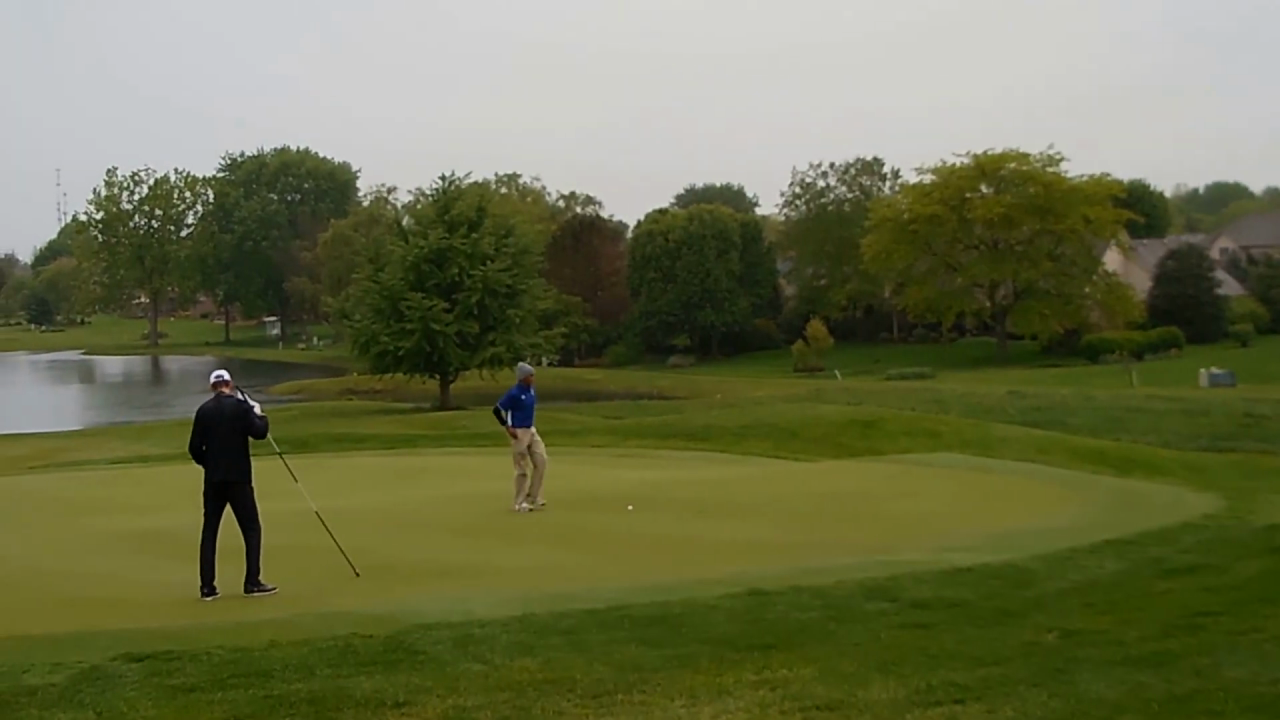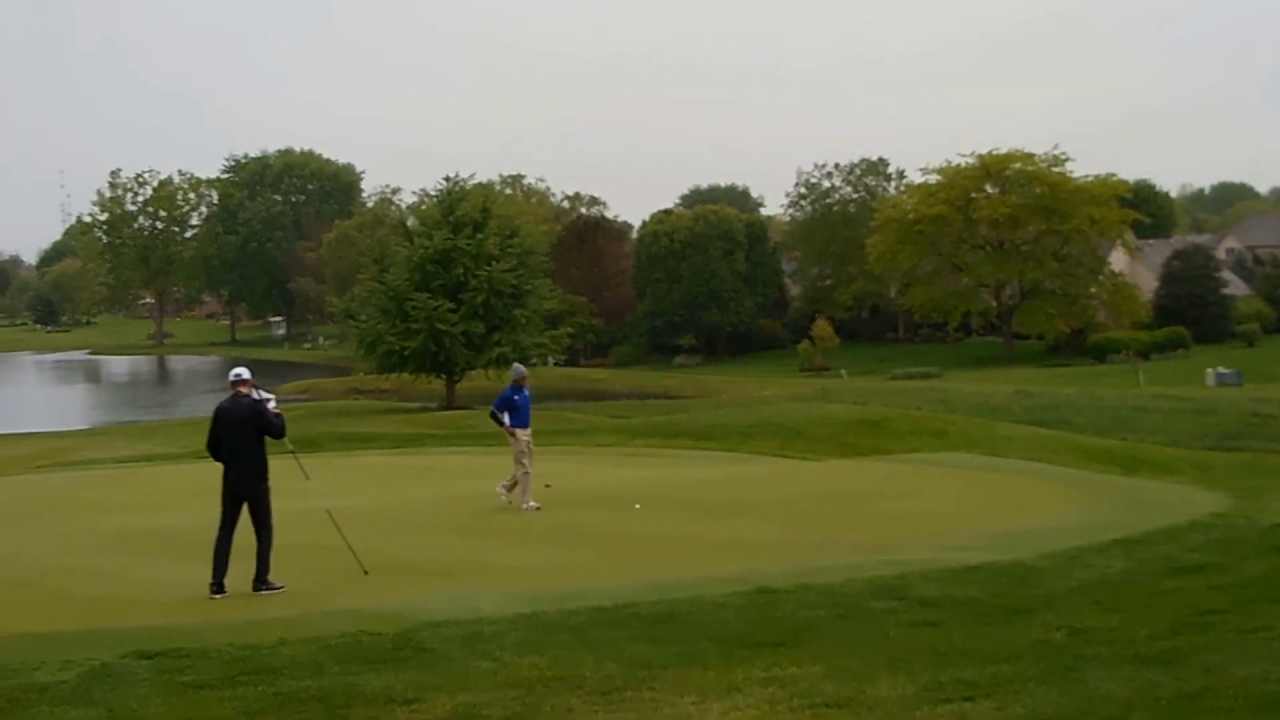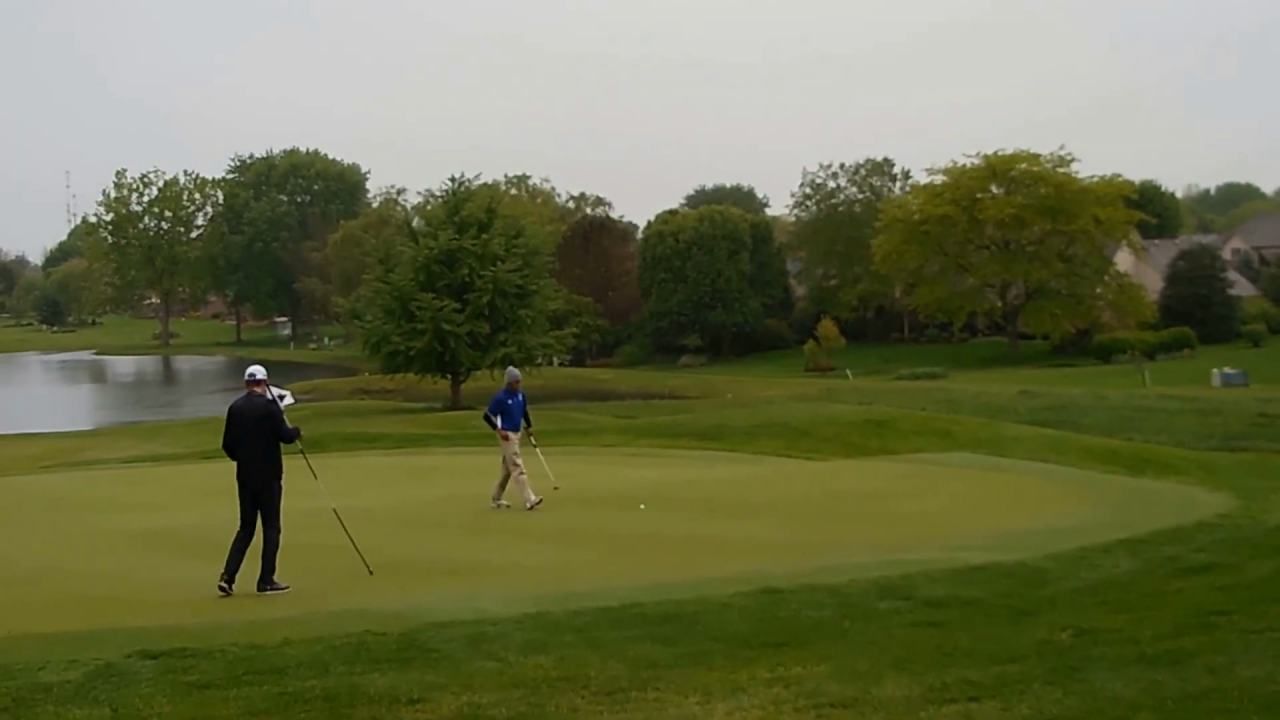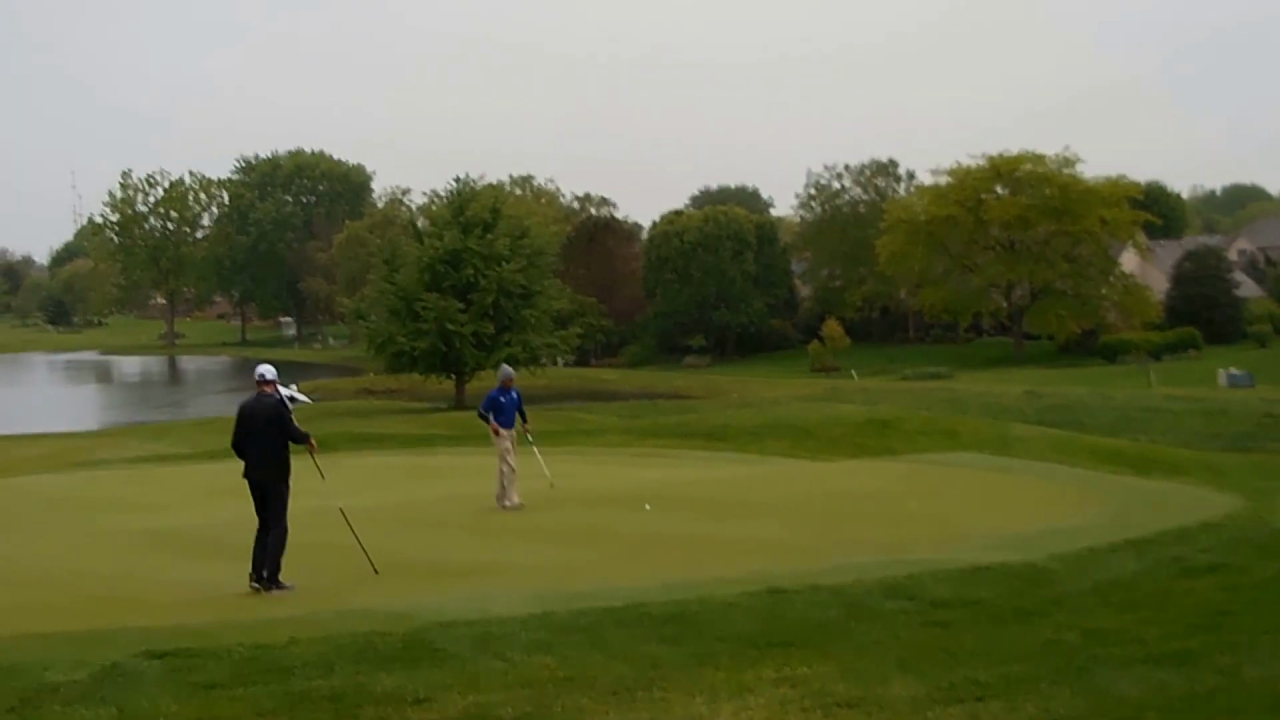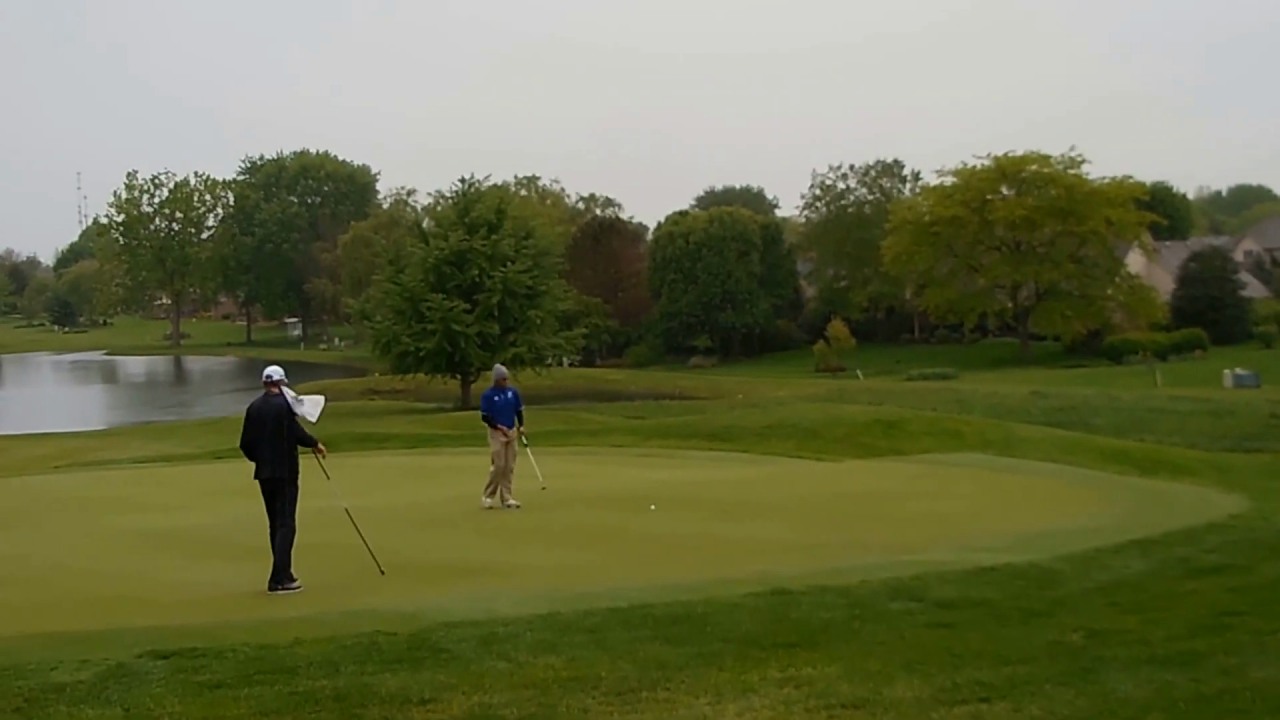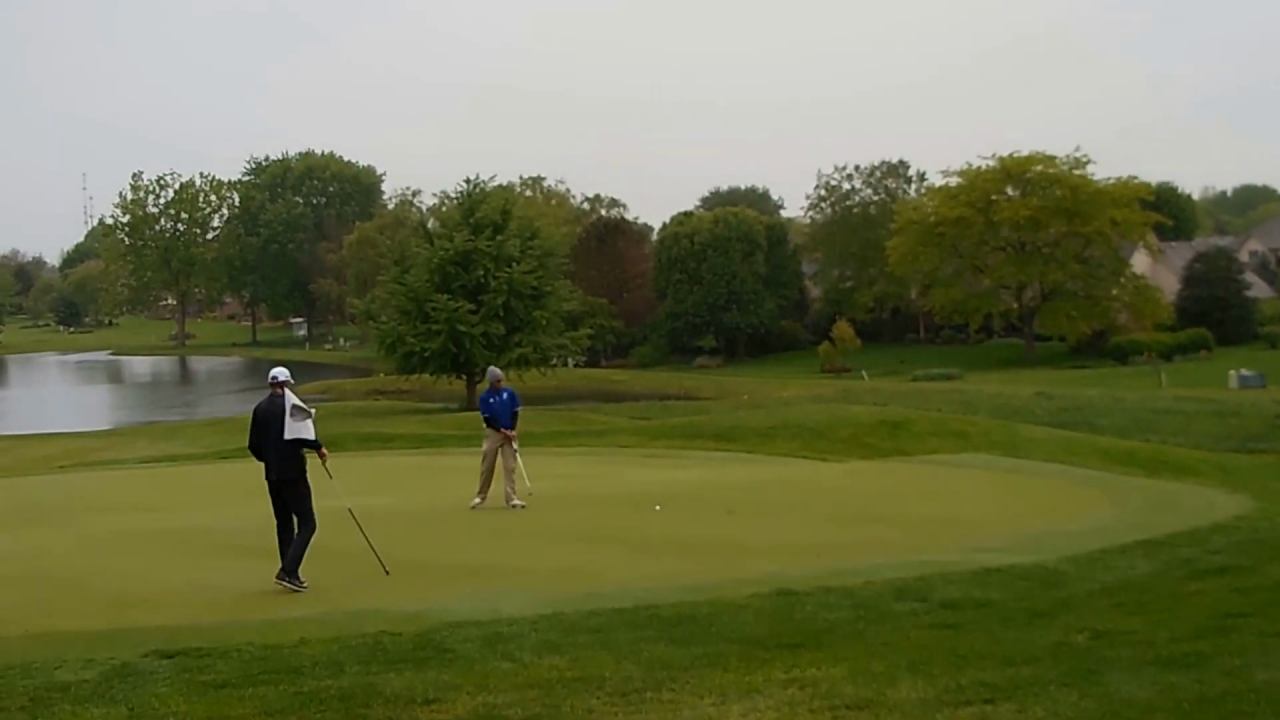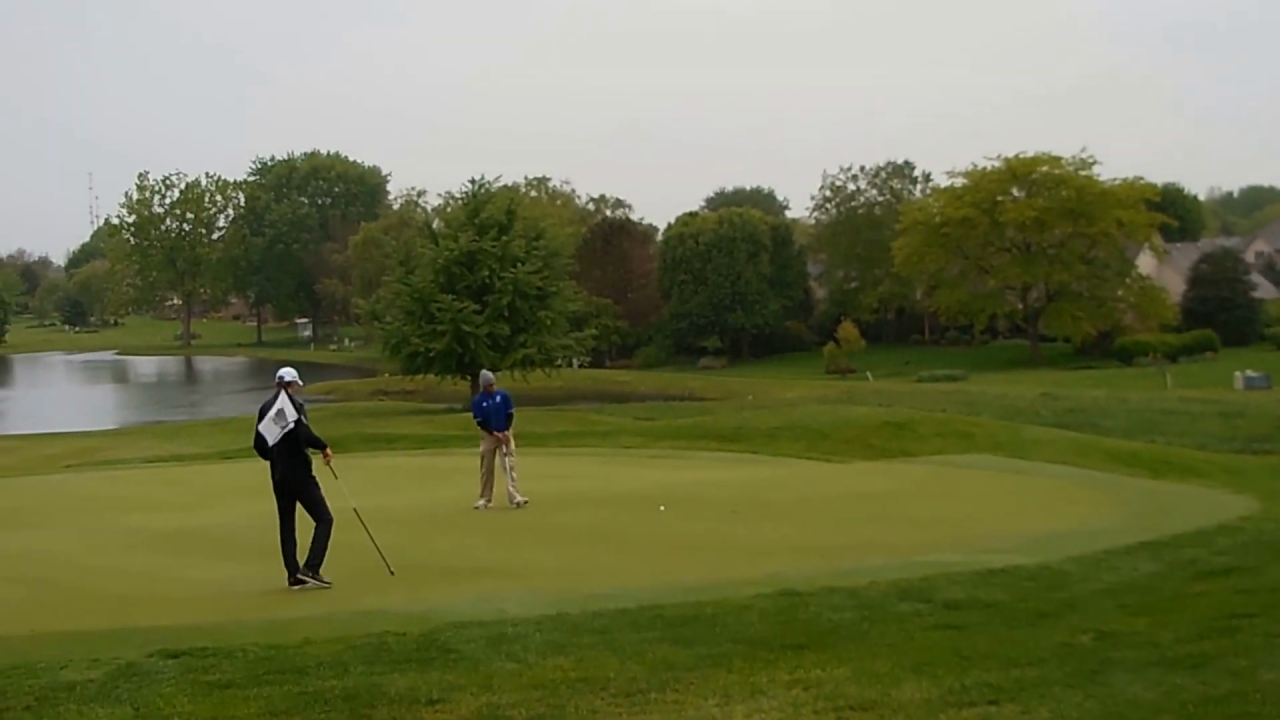
dt=0.2s
person 1, frame 1
left shoulder: (204, 410)
right shoulder: (240, 406)
left elbow: (194, 447)
right elbow: (260, 433)
right wrist: (261, 416)
left hip: (213, 479)
right hip: (238, 478)
left knee: (209, 532)
right knee: (251, 529)
left ankle: (207, 586)
right ankle: (252, 582)
person 1, frame 2
left shoulder: (221, 408)
right shoulder: (256, 406)
left elbow: (212, 445)
right elbow: (277, 432)
right wrist: (277, 416)
left hip: (231, 477)
right hip: (254, 476)
left knee: (225, 529)
right knee: (263, 528)
left ankle: (217, 583)
right ankle: (261, 581)
person 1, frame 3
left shoulder: (235, 407)
right shoulder: (269, 405)
left elbow: (227, 444)
right elbow: (284, 436)
right wrist: (296, 431)
left hip: (245, 475)
right hip: (268, 474)
left knee: (245, 527)
right knee: (271, 527)
left ankle: (228, 576)
right ankle: (265, 580)
person 1, frame 4
left shoulder: (246, 407)
right shoulder: (278, 404)
left elbow: (237, 443)
right elbow: (292, 434)
right wrist: (307, 438)
left hip: (254, 474)
right hip: (275, 474)
left knee: (264, 524)
right knee: (277, 526)
left ankle: (257, 575)
right ankle: (271, 579)
person 1, frame 5
left shoulder: (254, 407)
right shoulder: (284, 404)
left elbow: (245, 444)
right elbow: (297, 434)
right wrist: (315, 444)
left hip: (264, 473)
right hip: (284, 473)
left knee: (275, 525)
right knee: (285, 525)
left ankle: (284, 574)
right ankle: (278, 580)
person 1, frame 6
left shoulder: (260, 409)
right shoulder: (289, 405)
left elbow: (253, 445)
right elbow: (299, 435)
right wrist: (319, 447)
left hip: (273, 475)
right hip: (292, 473)
left knee: (284, 524)
right knee: (307, 524)
left ankle: (290, 574)
right ankle: (286, 572)
person 1, frame 7
left shoulder: (266, 408)
right shoulder: (293, 404)
left elbow: (259, 444)
right elbow: (304, 434)
right wrist: (323, 447)
left hip: (279, 475)
right hip: (299, 472)
left knee: (286, 524)
right knee: (324, 519)
left ankle: (294, 575)
right ankle: (310, 568)
